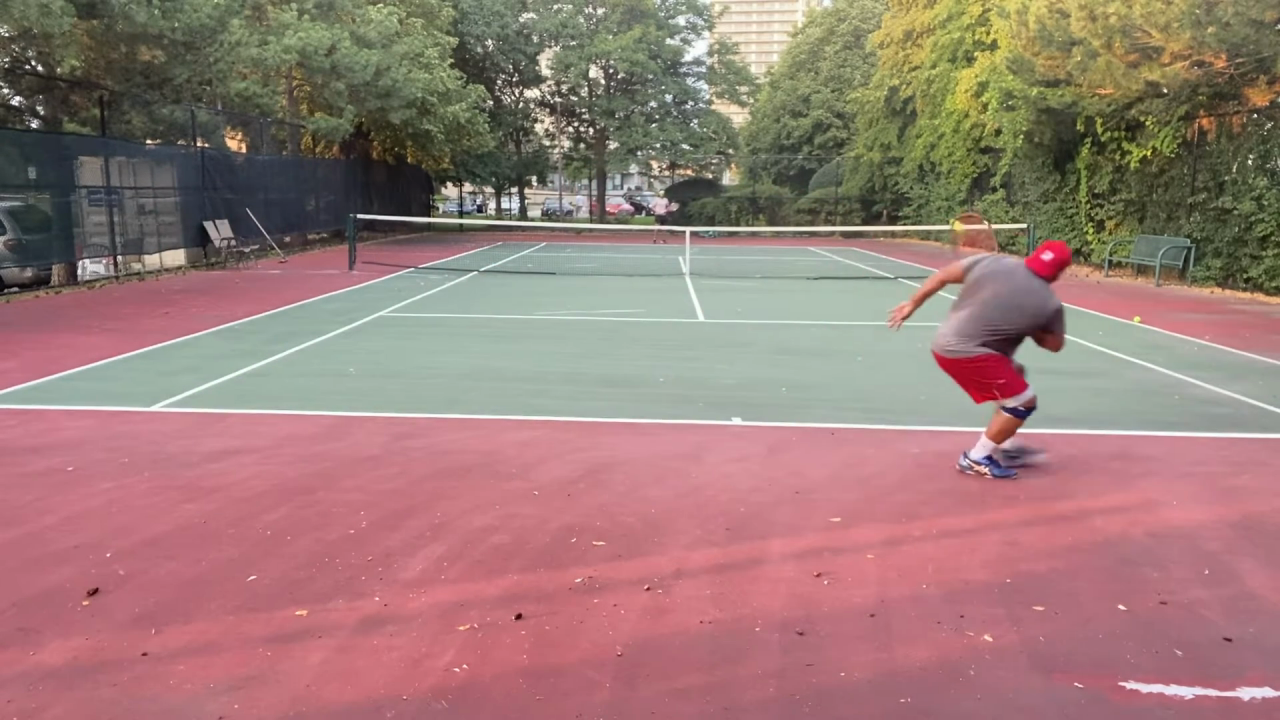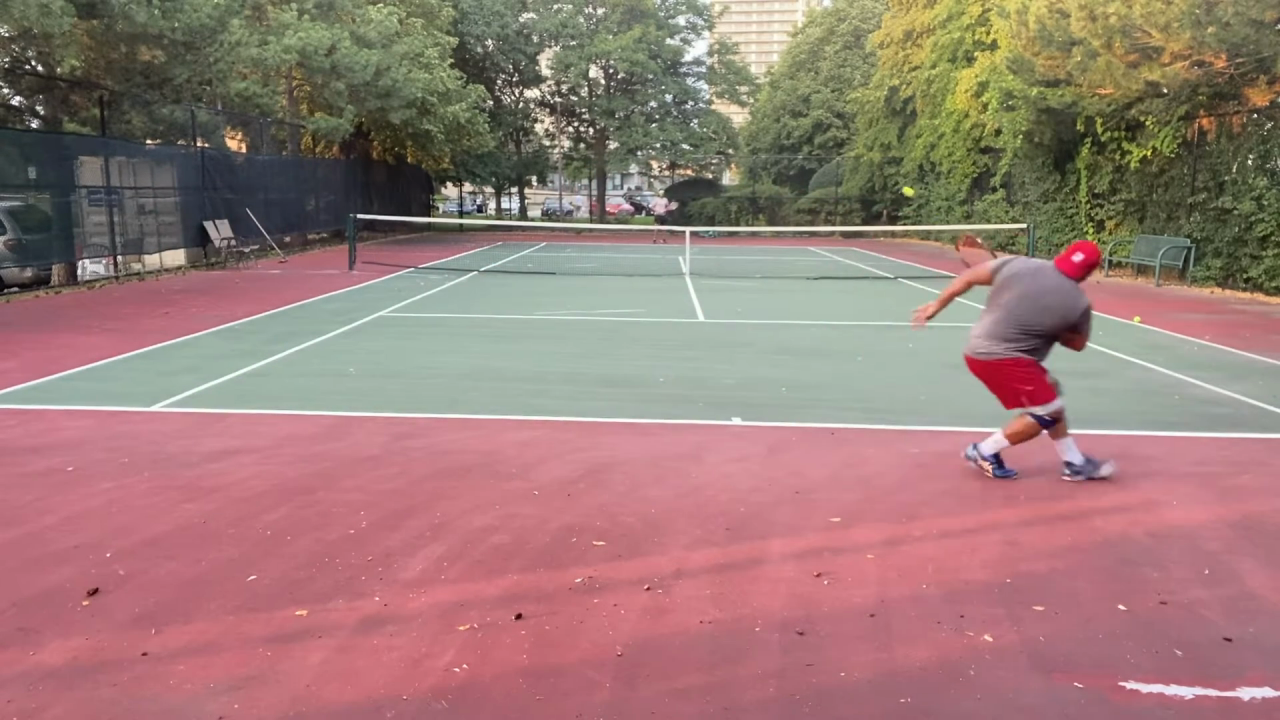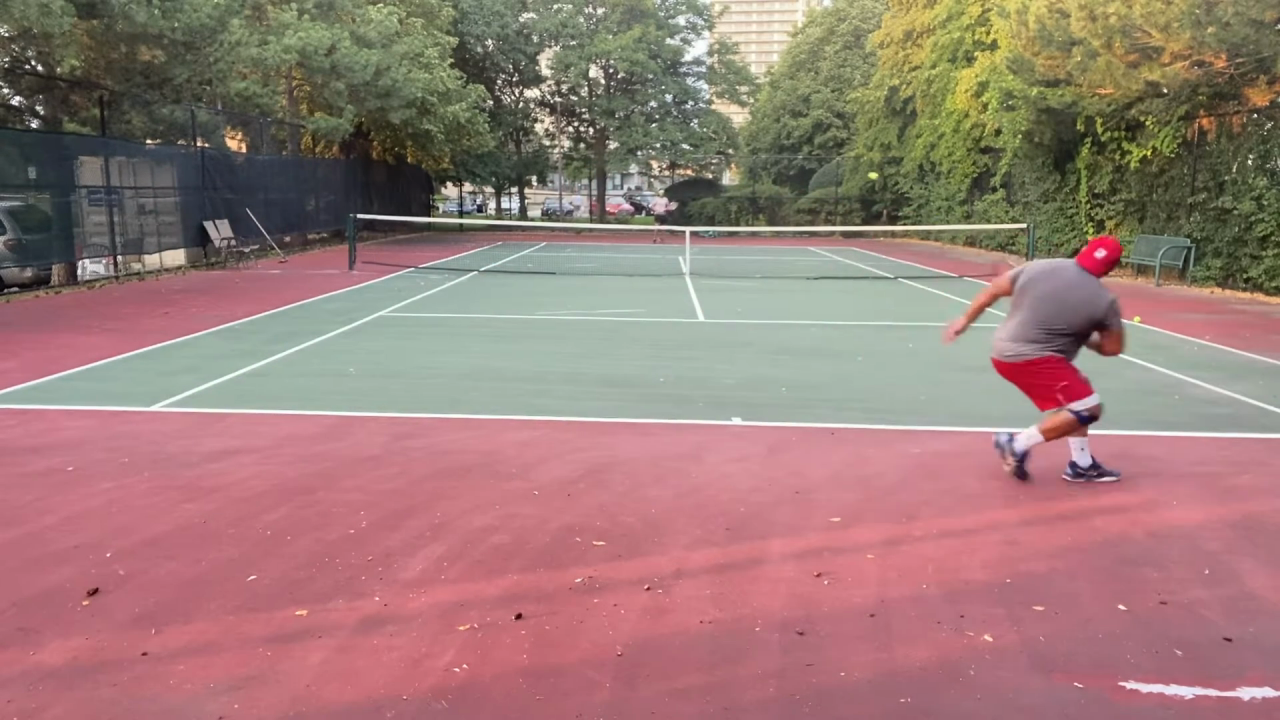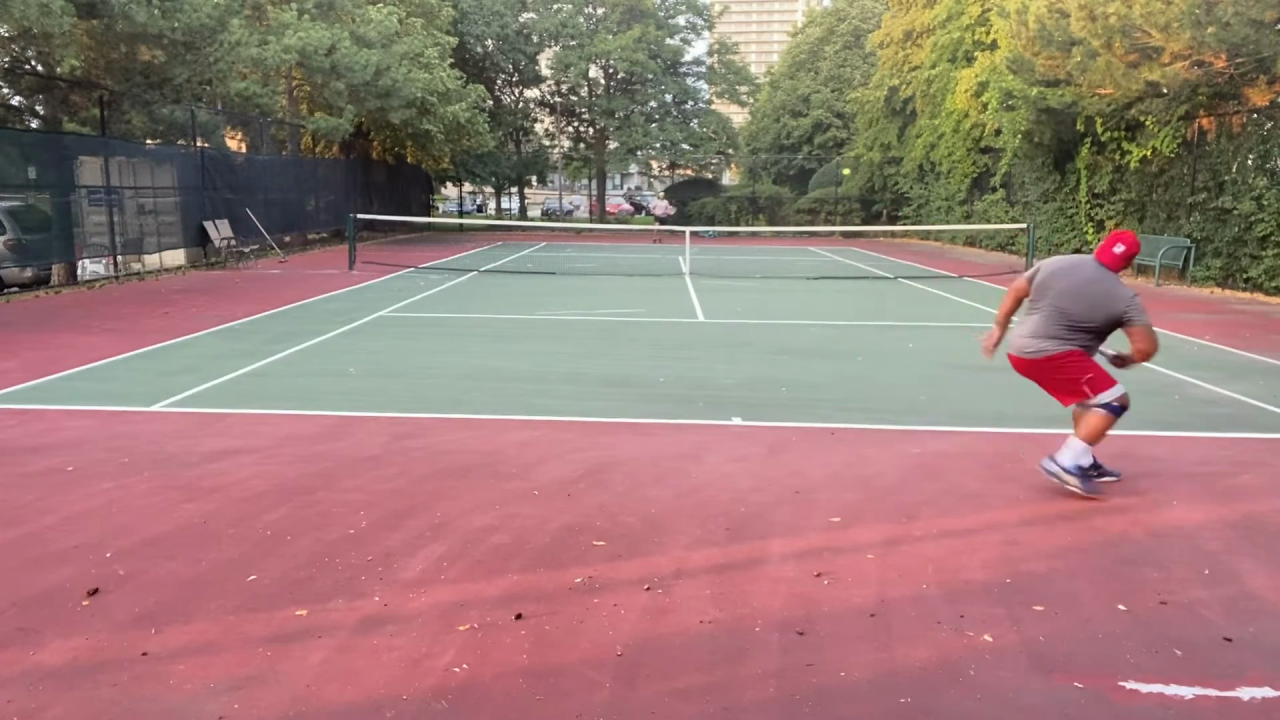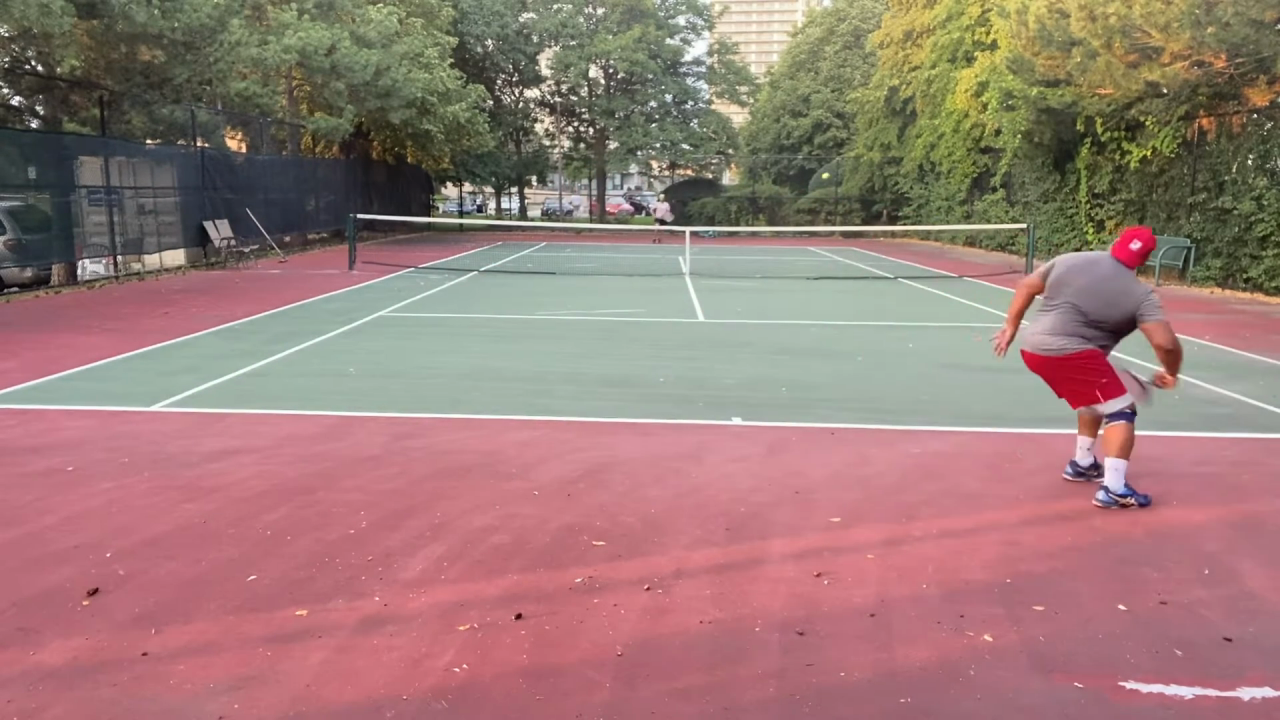
dt=0.1s
person 1, frame 1
left shoulder: (989, 262)
right shoulder: (1049, 304)
left elbow: (943, 275)
right elbow: (1054, 345)
left wrist: (912, 304)
left hip: (947, 343)
right hip: (969, 354)
left knee: (1015, 373)
right knee: (1023, 403)
left ankle: (1004, 447)
right ankle: (976, 458)
person 1, frame 2
left shoulder: (1016, 263)
right shoulder: (1078, 303)
left elbow: (970, 277)
right elbow: (1077, 343)
left wrist: (937, 305)
left hip: (980, 348)
right hip: (1002, 357)
left knee: (1049, 393)
right knee: (1047, 413)
left ankle: (1074, 462)
right ankle: (985, 452)
person 1, frame 3
left shoulder: (1037, 267)
right shoulder: (1104, 299)
left elbow: (994, 290)
right elbow: (1113, 347)
left wrist: (966, 320)
right wrist: (1086, 337)
left hip: (1007, 351)
right hip: (1032, 359)
left knee: (1077, 391)
right knee: (1088, 409)
left ankle: (1083, 465)
right ankle: (1016, 444)
person 1, frame 4
left shoulder: (1055, 264)
right shoulder: (1123, 297)
left elbow: (1015, 292)
right elbow: (1147, 347)
left wrist: (999, 329)
right wrist: (1125, 360)
left hip: (1020, 350)
right hip: (1052, 354)
left knee: (1085, 393)
right knee: (1115, 401)
left ankle: (1081, 464)
right ankle: (1067, 462)
person 1, frame 5
left shoulder: (1069, 260)
right shoulder: (1141, 295)
left elbow: (1026, 286)
right elbow: (1167, 344)
left wrist: (1011, 326)
right wrist: (1170, 374)
left hip: (1033, 347)
right hip: (1069, 353)
left knee: (1095, 398)
right knee: (1122, 411)
left ankle: (1082, 464)
right ankle: (1114, 490)
